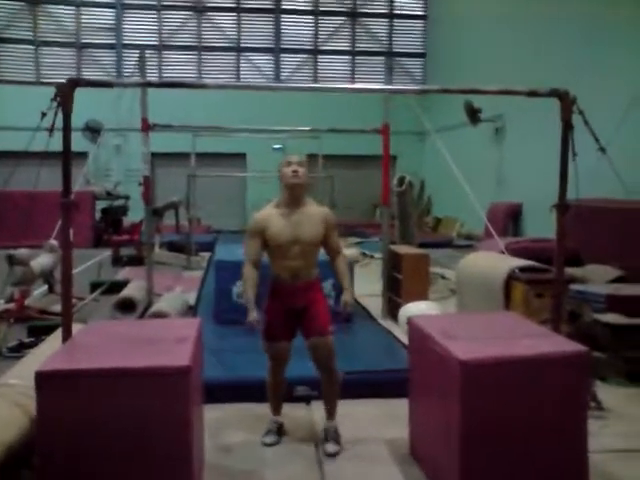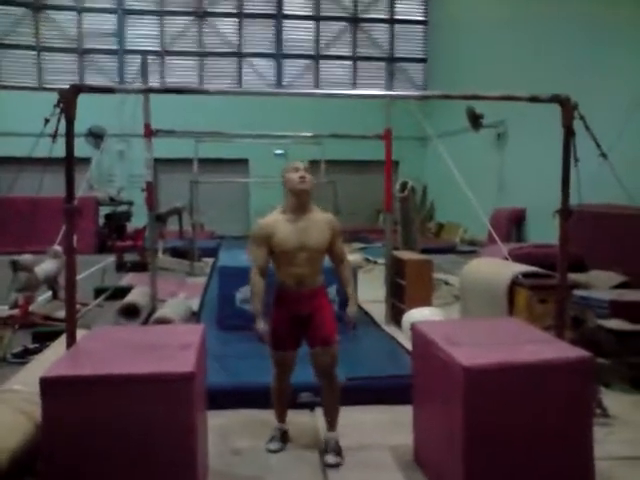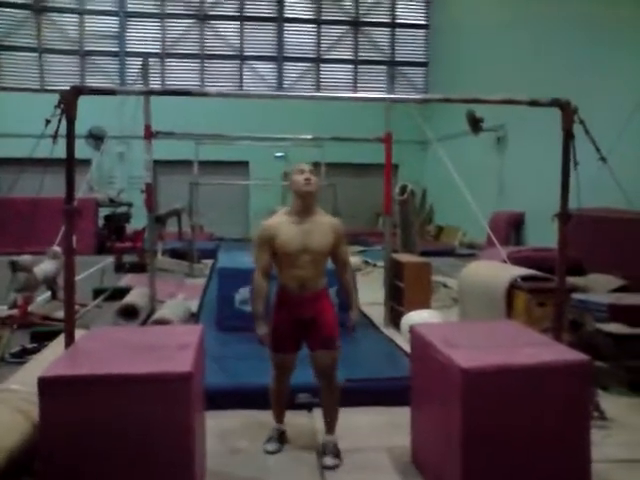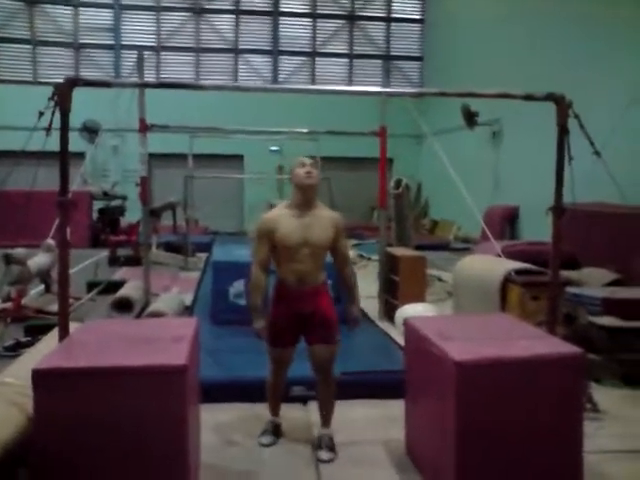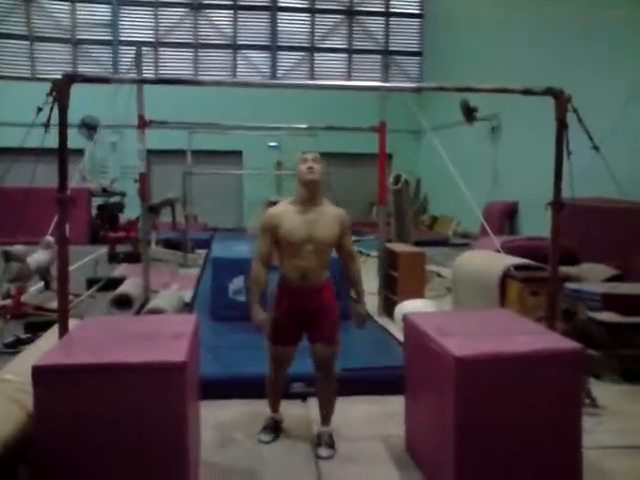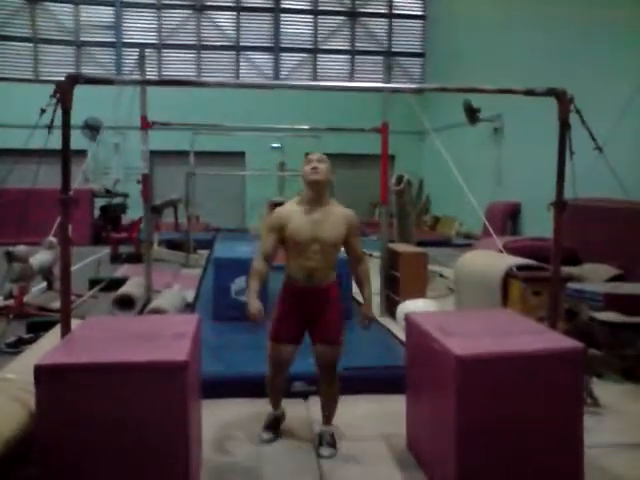
dt=0.1s
person 1, frame 1
left shoulder: (323, 215)
right shoulder: (262, 219)
left elbow: (336, 254)
right elbow: (251, 265)
left wrist: (347, 289)
right wrist: (251, 306)
left hip: (312, 293)
right hip: (279, 294)
left knee: (326, 361)
right knee: (277, 362)
left ankle: (331, 425)
right ankle: (276, 421)
person 1, frame 2
left shoulder: (328, 222)
right shoulder: (267, 225)
left elbow: (341, 262)
right elbow: (258, 272)
left wrist: (352, 299)
right wrist: (259, 316)
left hip: (318, 300)
right hip: (284, 301)
left knee: (327, 370)
right knee: (282, 370)
left ankle: (331, 437)
right ankle: (281, 427)
person 1, frame 3
left shoulder: (333, 226)
right shoulder: (271, 227)
left elbow: (344, 268)
right elbow: (261, 275)
left wrist: (353, 306)
right wrist: (260, 319)
left hip: (320, 304)
right hip: (286, 304)
left knee: (327, 373)
right knee: (281, 373)
left ankle: (330, 439)
right ankle: (279, 428)
person 1, frame 4
left shoulder: (333, 220)
right shoulder: (271, 220)
left elbow: (343, 263)
right elbow: (259, 268)
left wrist: (354, 301)
right wrist: (257, 312)
left hip: (319, 298)
right hip: (285, 298)
left knee: (324, 368)
right knee: (279, 366)
left ankle: (325, 433)
right ankle: (274, 421)
person 1, frame 5
left shoulder: (338, 217)
right shoulder: (275, 216)
left elbow: (349, 260)
right elbow: (260, 261)
left wrist: (358, 299)
right wrist: (256, 304)
left hip: (322, 297)
right hip: (288, 295)
left knee: (325, 366)
right knee: (278, 364)
left ankle: (325, 430)
right ankle: (274, 416)
person 1, frame 6
left shoulder: (346, 217)
right shoulder: (282, 215)
left elbow: (358, 261)
right elbow: (263, 258)
left wrist: (367, 301)
right wrist: (253, 295)
left hip: (327, 297)
right hip: (292, 295)
left knee: (328, 366)
right knee: (278, 363)
left ankle: (327, 429)
right ankle: (276, 413)
